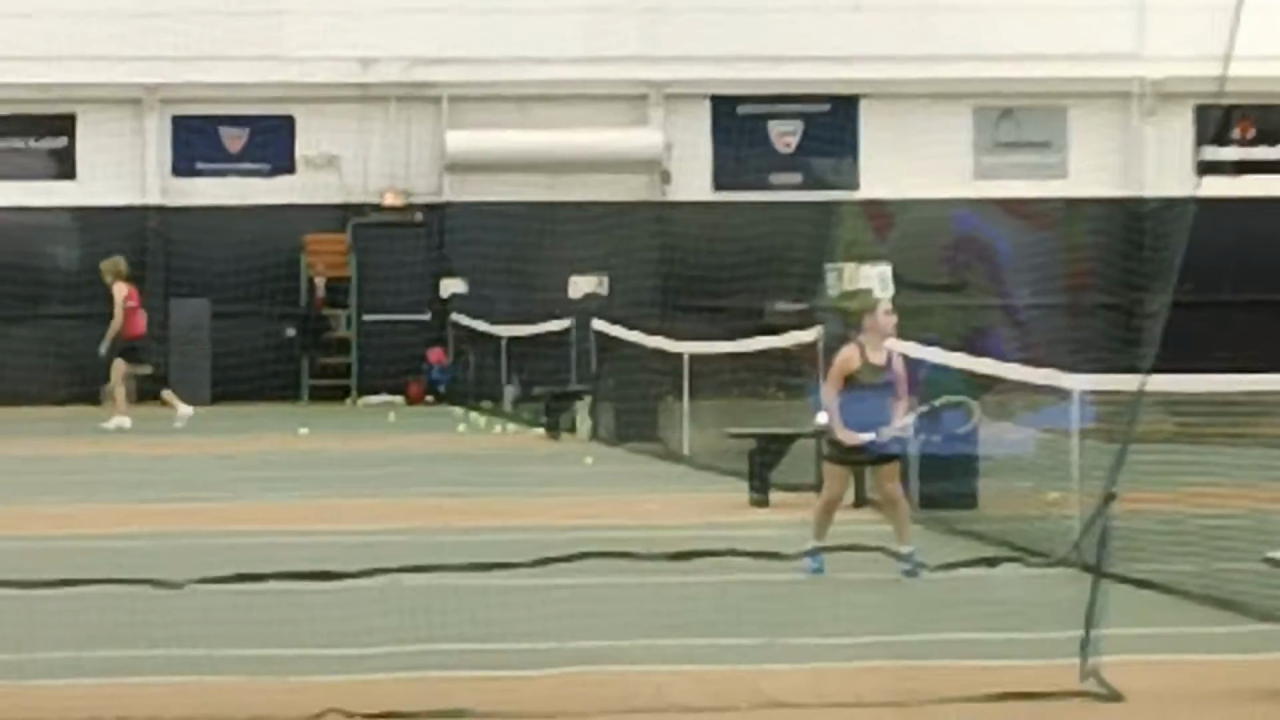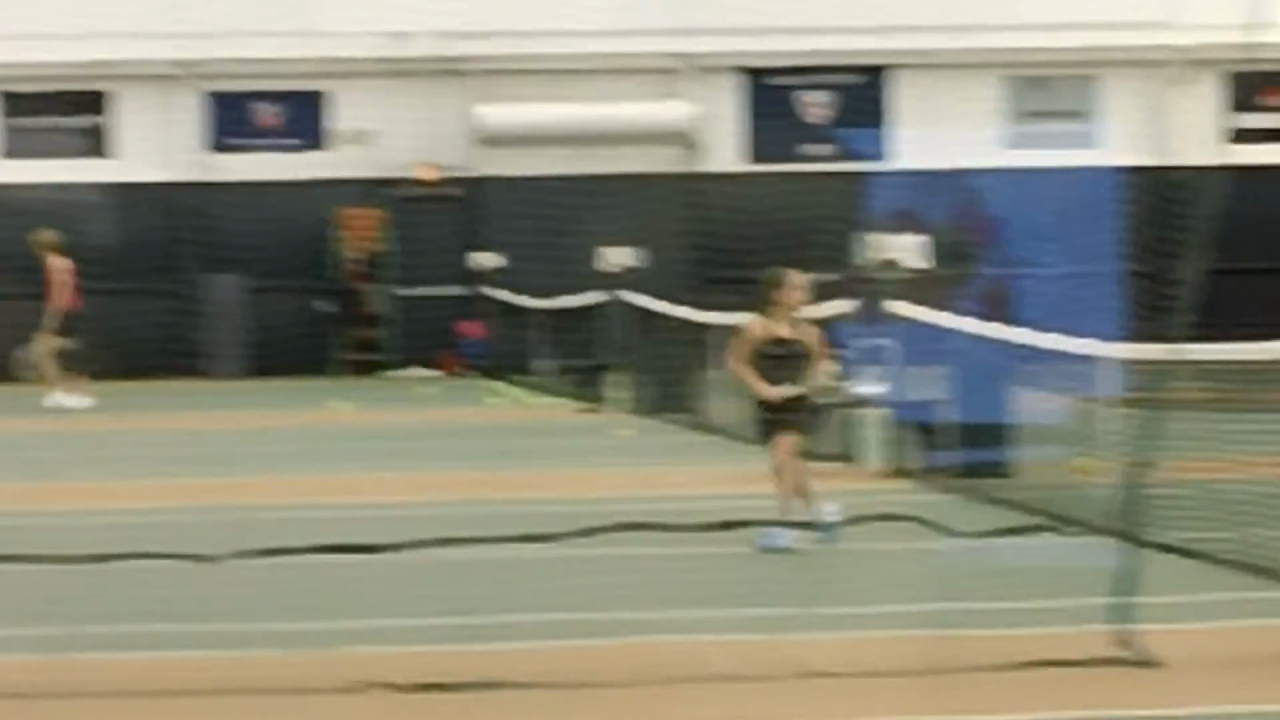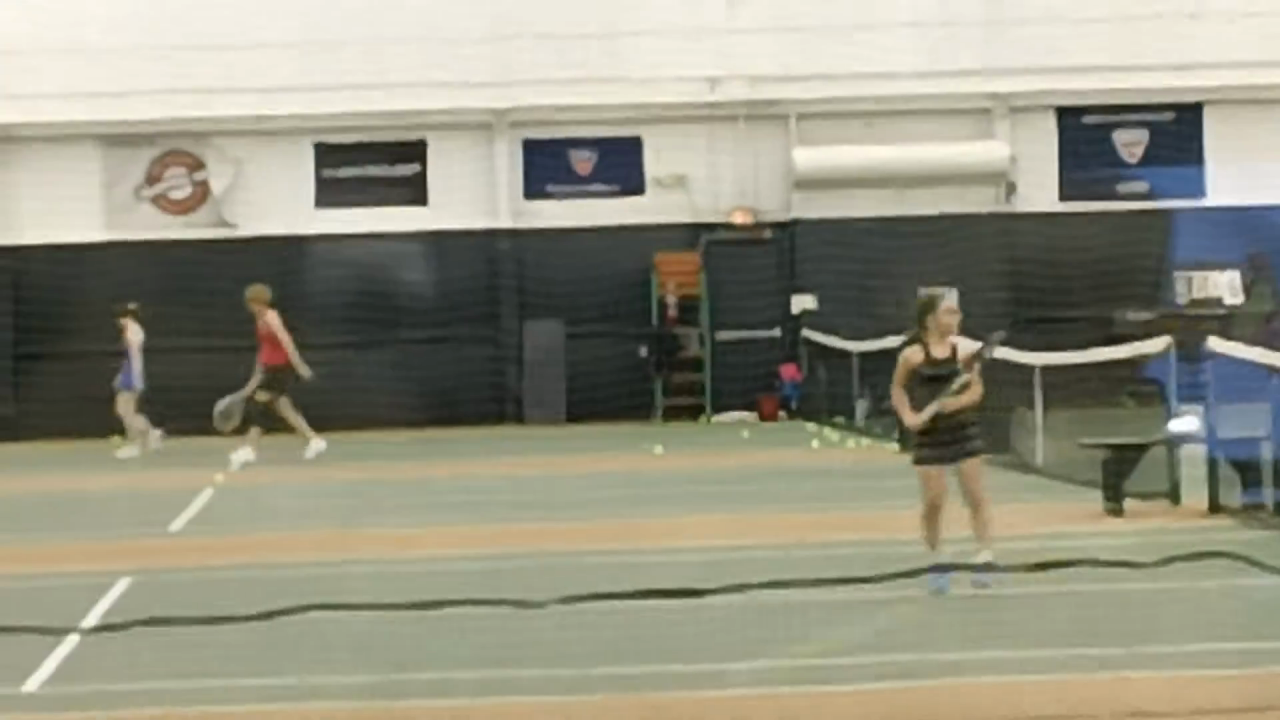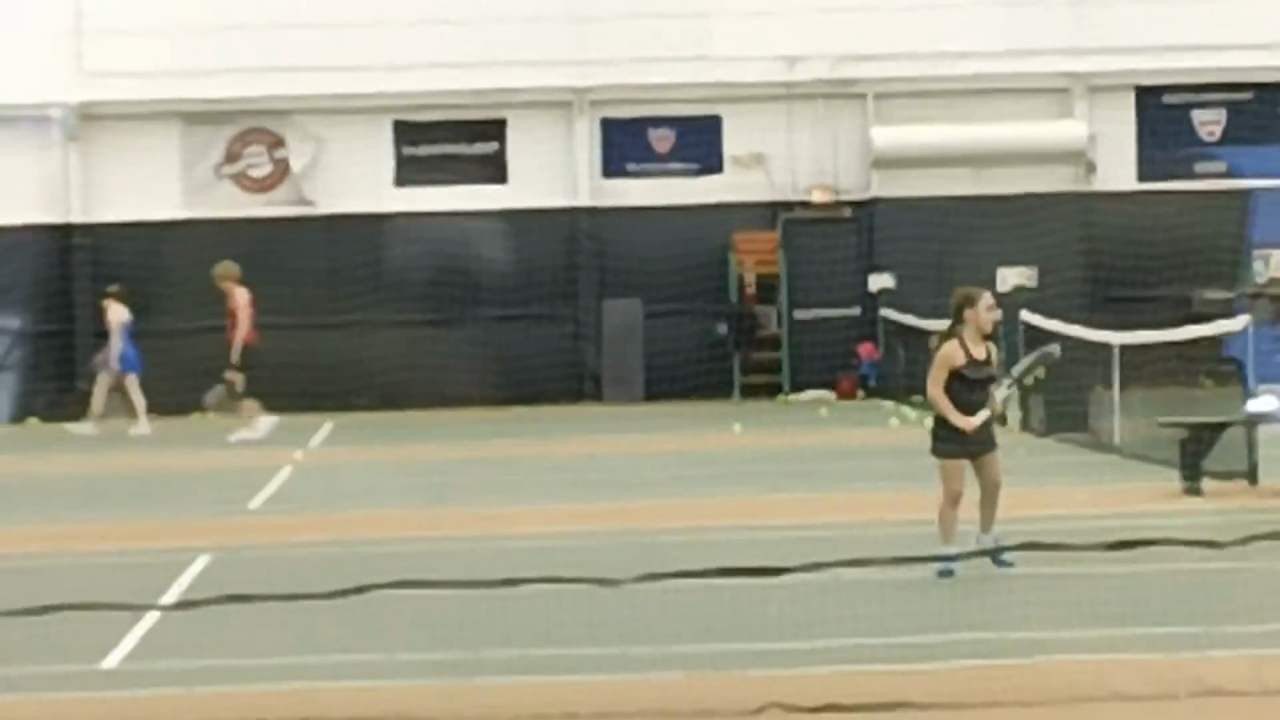
dt=0.7s
person 1, frame 1
left shoulder: (895, 361)
right shoulder: (849, 355)
left elbow: (902, 398)
right elbow: (828, 395)
left wrist: (896, 423)
right wrist: (839, 431)
left hip: (881, 437)
right hip: (847, 437)
left knee: (892, 495)
right knee: (832, 496)
left ankle: (906, 551)
right ankle: (816, 549)
person 1, frame 2
left shoulder: (806, 332)
right shoulder: (755, 328)
left elbow: (819, 363)
right elbow: (736, 361)
left wrist: (808, 382)
right wrist: (762, 388)
left hip: (796, 406)
right hip: (771, 407)
left knee: (783, 465)
right knee: (784, 467)
left ankle: (782, 528)
right ankle: (823, 512)
person 1, frame 3
left shoulder: (962, 351)
right shoulder: (912, 355)
left elbow: (977, 389)
right elbow: (897, 390)
left wrist: (956, 403)
right wrist: (908, 416)
left hip: (964, 431)
right hip: (929, 436)
left knee: (975, 496)
right knee: (934, 502)
left ankle: (984, 561)
right ankle: (938, 563)
person 1, frame 4
left shoulder: (991, 350)
right shoulder: (951, 350)
right elbow: (933, 390)
left wrist: (996, 403)
right wrist: (957, 419)
left hip: (981, 428)
right hip: (953, 432)
left knee: (993, 484)
right knee: (954, 493)
left ankle: (987, 539)
right ankle: (948, 555)
